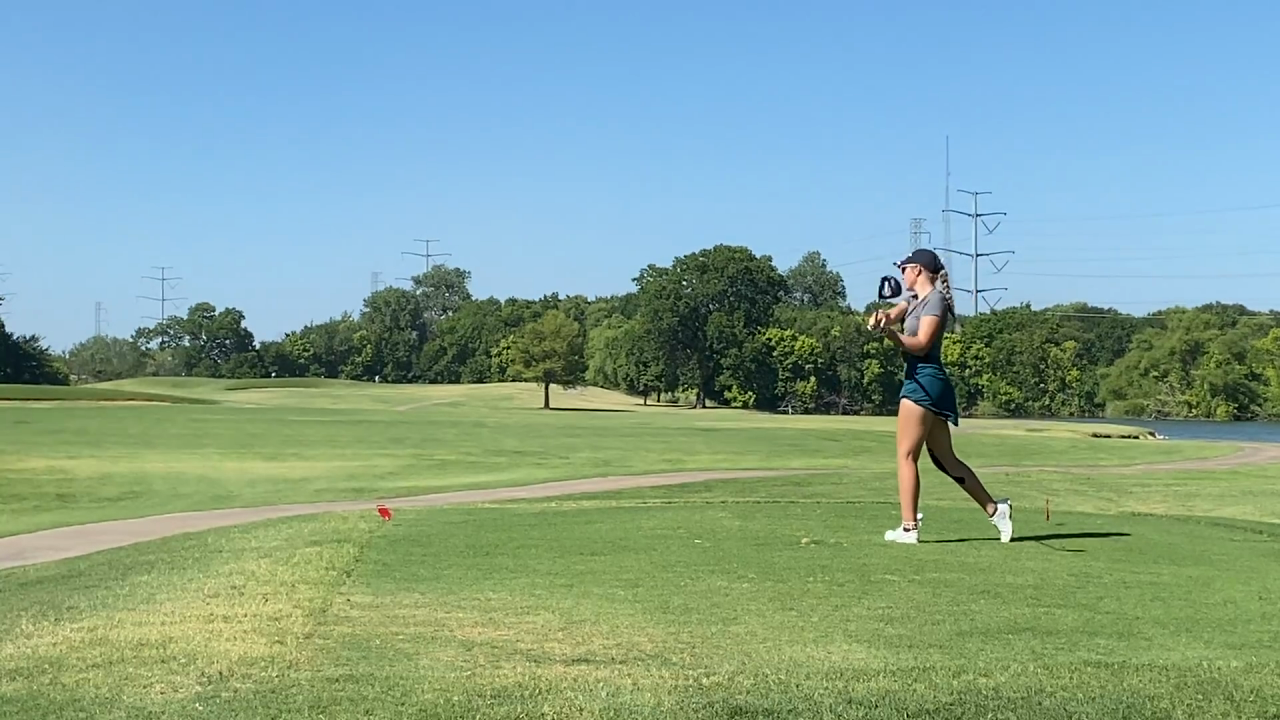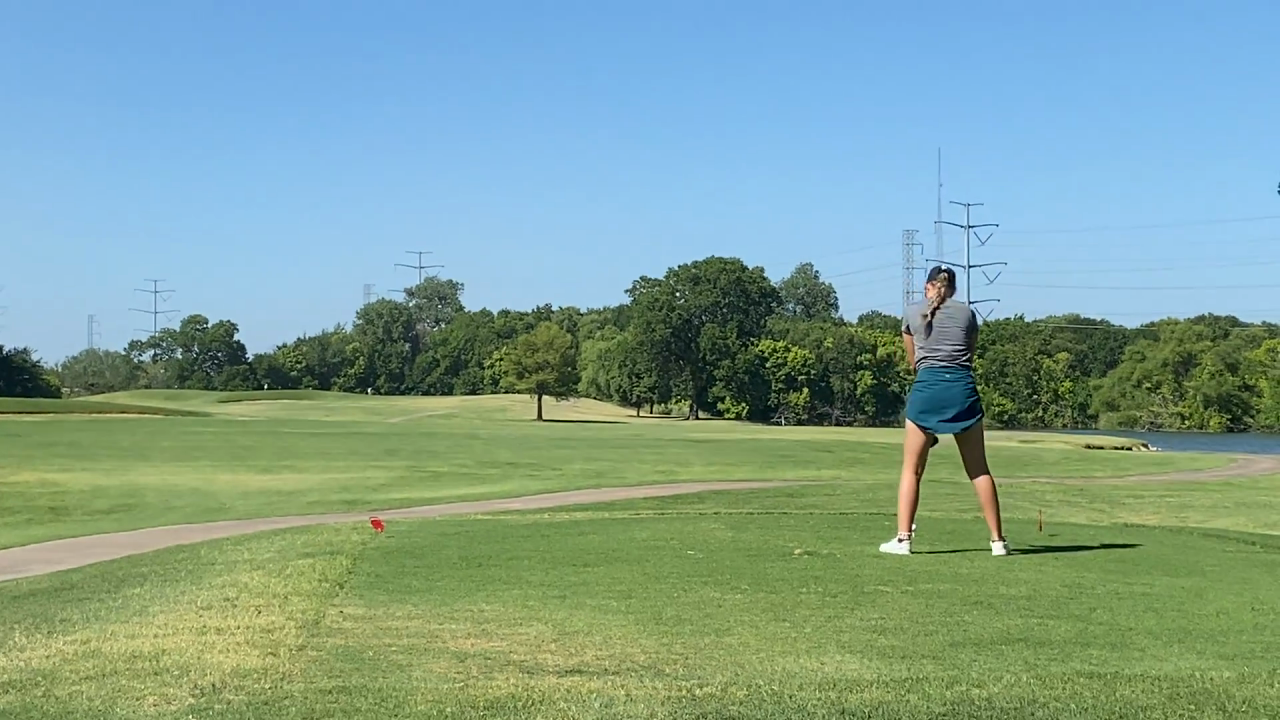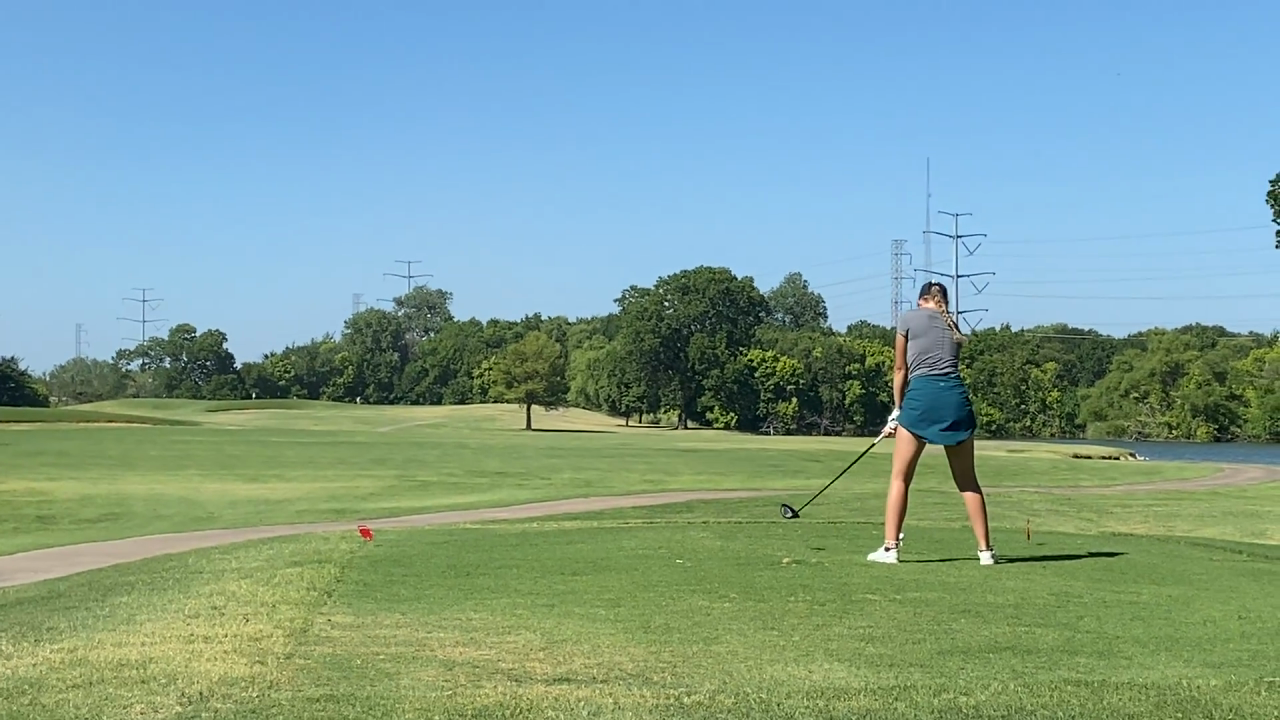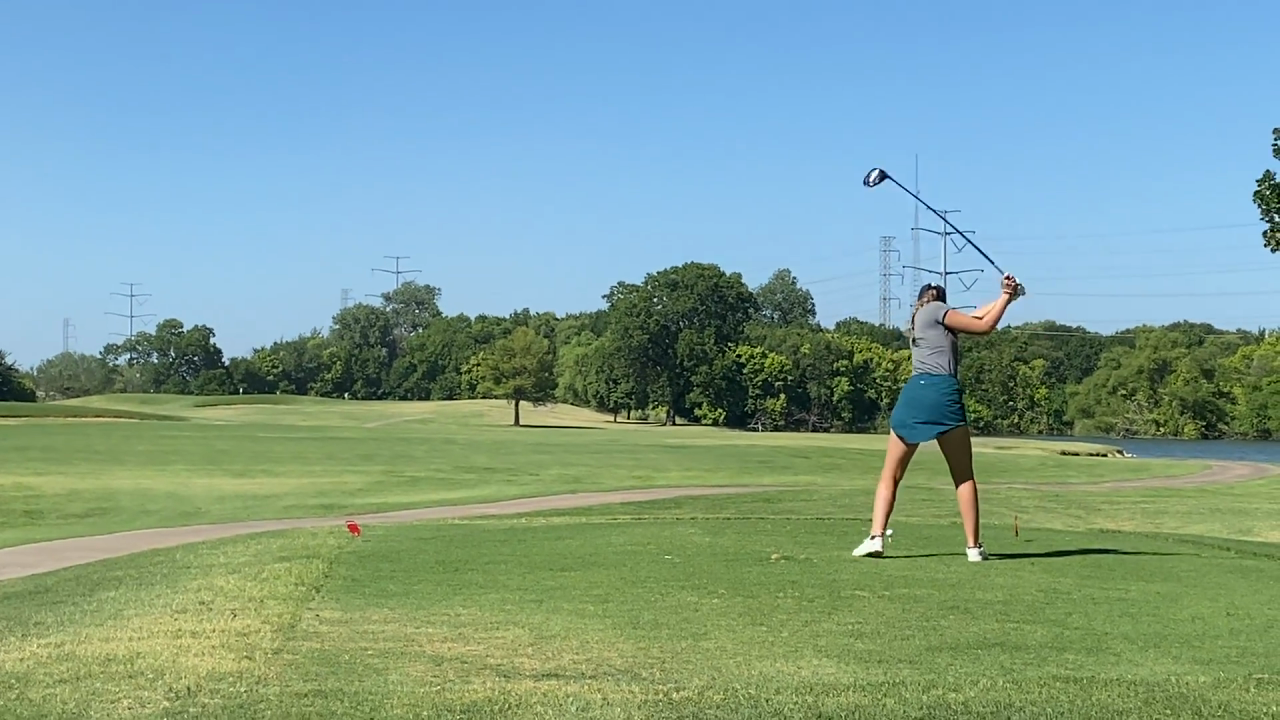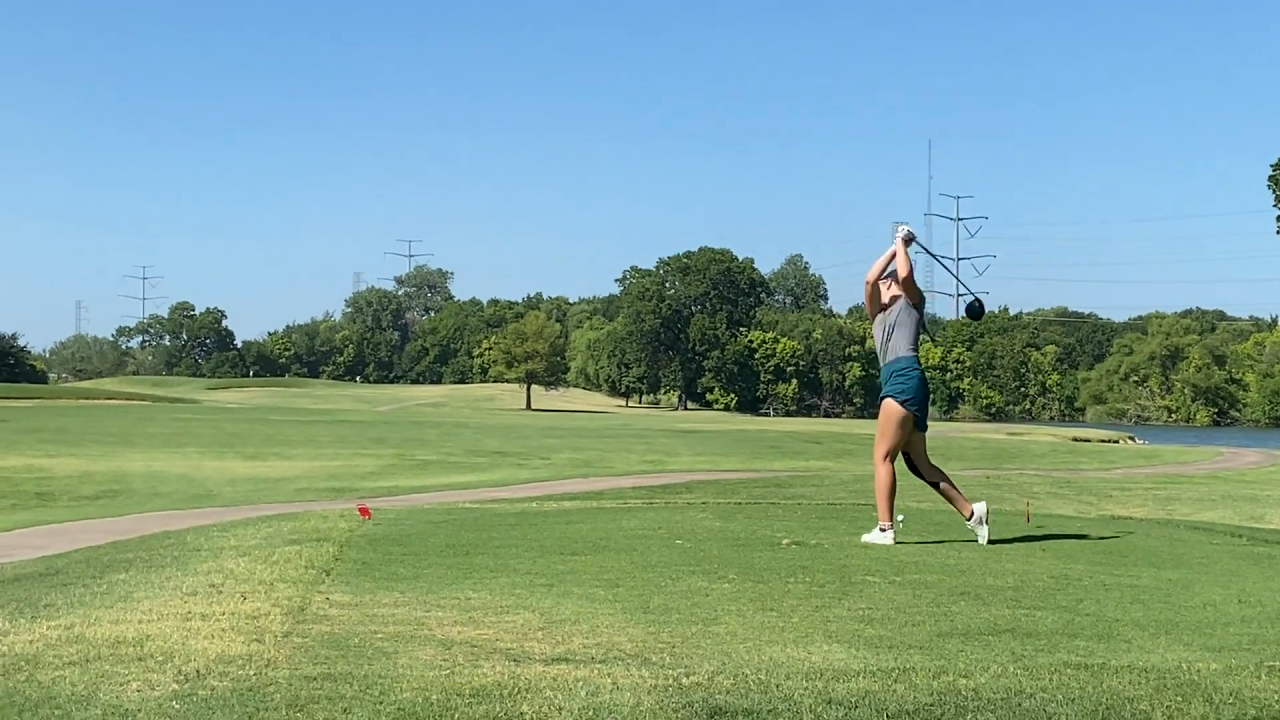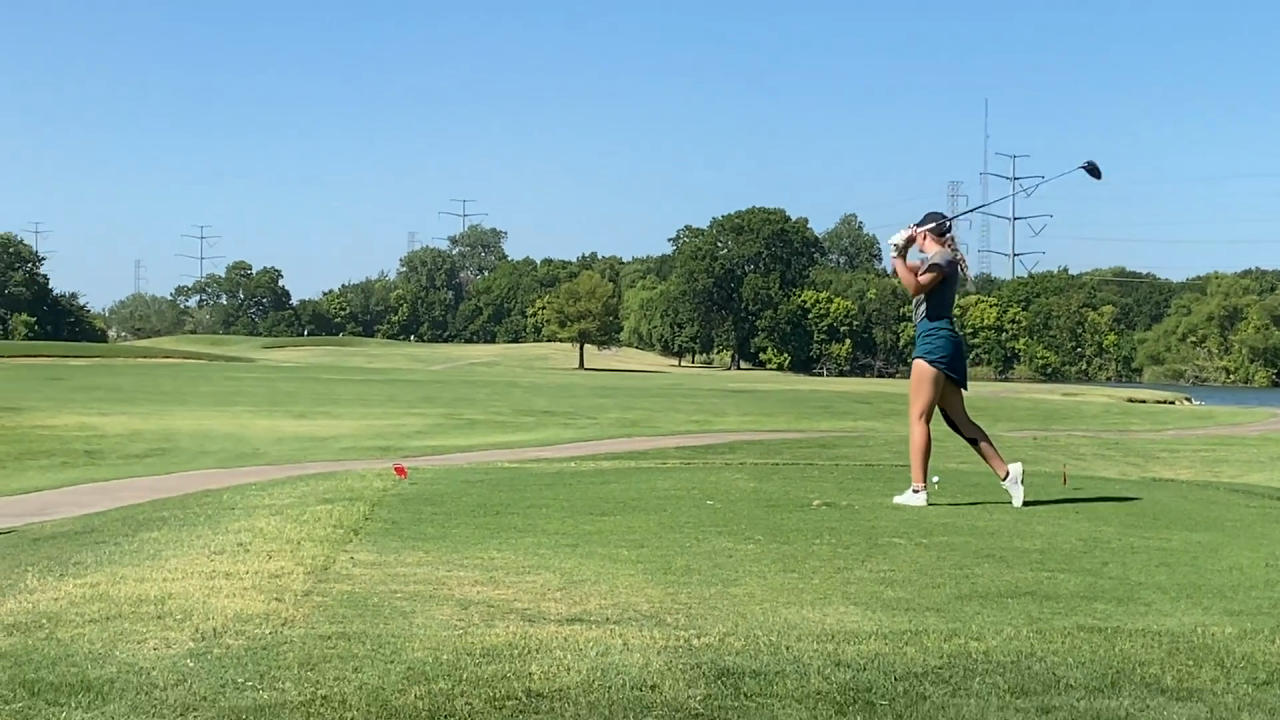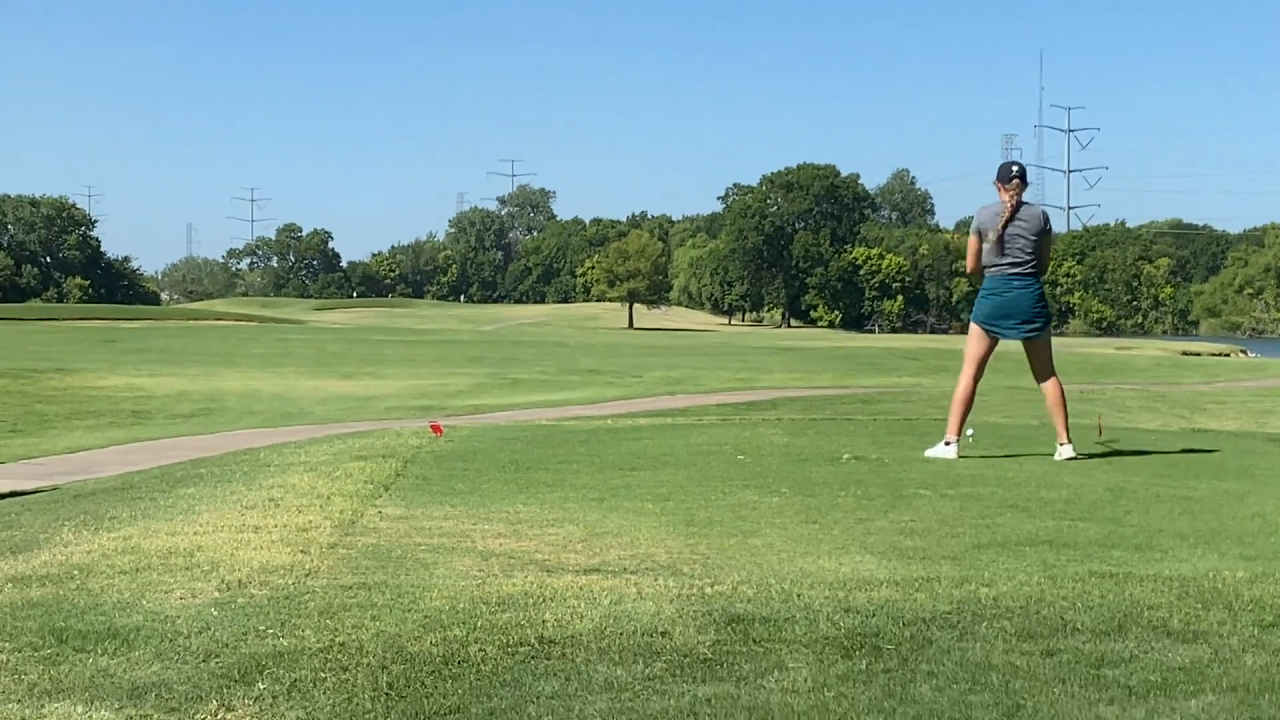
dt=0.7s
person 1, frame 1
left shoulder: (935, 299)
right shoulder: (913, 300)
left elbow: (918, 346)
right elbow: (891, 316)
left wrist: (890, 330)
right wrist: (879, 320)
left hip: (925, 379)
right hip: (928, 382)
left knee: (906, 455)
right knee: (944, 458)
left ankle: (909, 528)
right ankle: (995, 510)
person 1, frame 2
left shoulder: (912, 314)
right shoulder: (968, 313)
left hip: (927, 389)
right hip: (963, 389)
left knee: (911, 470)
right knee: (979, 470)
left ankle: (902, 539)
right ankle: (997, 540)
person 1, frame 3
left shoulder: (909, 318)
right shoulder: (955, 329)
left elbow: (900, 370)
left wrist: (897, 410)
right wrist: (901, 412)
left hip: (921, 396)
right hip: (956, 397)
left knee: (899, 477)
right knee: (967, 480)
left ankle: (889, 547)
right ankle: (985, 549)
person 1, frame 4
left shoulder: (918, 321)
right shoulder: (935, 309)
left elbow: (971, 319)
right elbow: (981, 326)
left wrist: (1003, 296)
right wrist: (1007, 296)
left hip: (912, 395)
right hip: (943, 393)
left knee: (891, 475)
right knee: (964, 476)
left ankle: (875, 537)
right ankle: (973, 546)
person 1, frame 5
left shoulder: (910, 300)
right shoulder: (877, 314)
left elbow: (902, 275)
right elbow: (870, 281)
left wrist: (900, 245)
right wrist: (895, 246)
left hip: (904, 380)
right hip: (895, 383)
left knee: (882, 456)
right knee: (918, 464)
left ankle: (885, 528)
right ankle: (972, 513)
person 1, frame 6
left shoulder: (944, 259)
right shoulder: (929, 261)
left elbow: (914, 288)
right elbow: (905, 269)
left wrist: (899, 256)
right wrist: (900, 248)
left hip: (935, 339)
right hip: (937, 341)
left knee: (918, 417)
right knee: (958, 418)
left ankle: (918, 490)
right ankle: (1007, 473)
person 1, frame 7
left shoulder: (984, 215)
right shoulder: (1040, 215)
left elbow: (972, 267)
right elbow: (1045, 261)
left hip: (993, 297)
right hip: (1030, 296)
left knee: (970, 372)
right knee: (1045, 374)
left ankle: (950, 442)
right ankle: (1065, 443)
